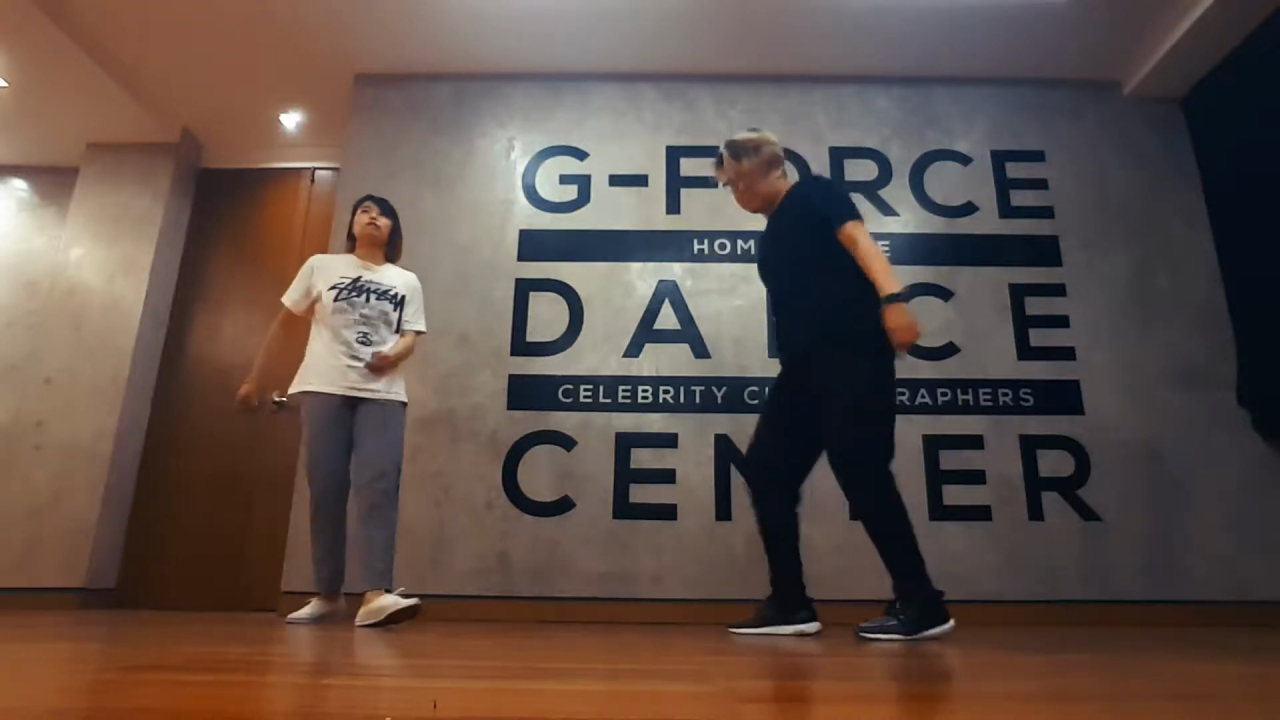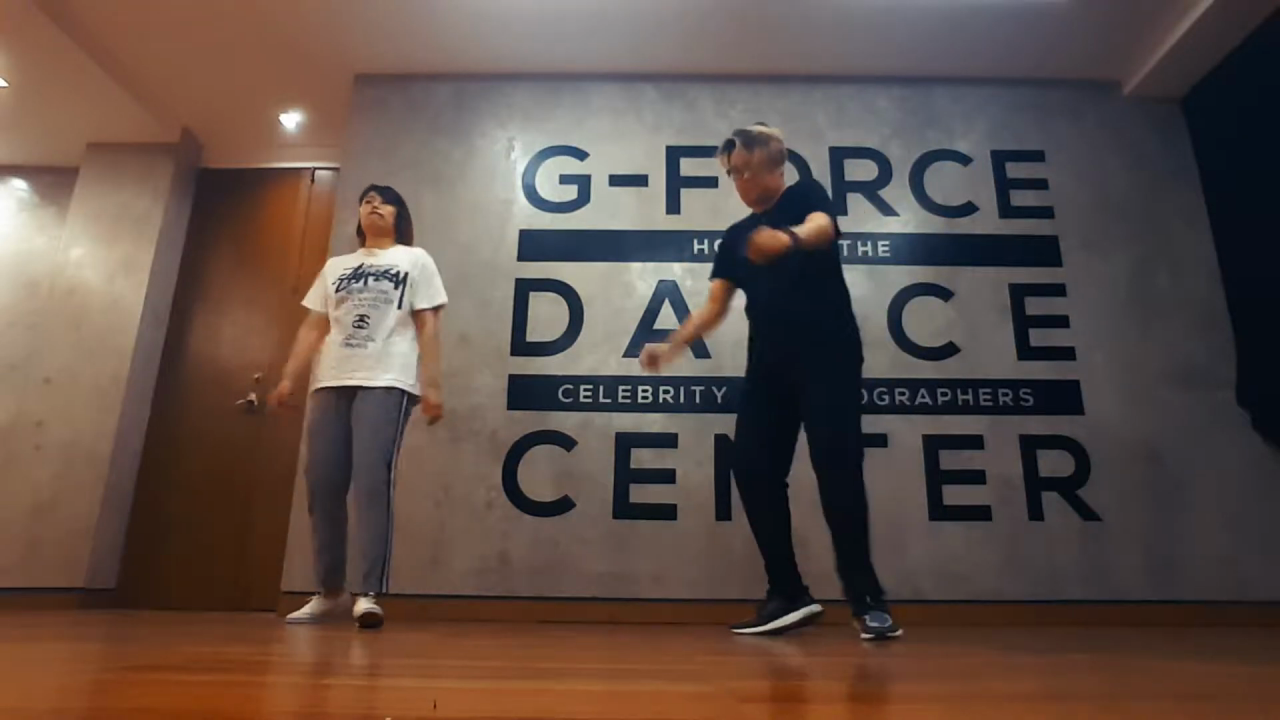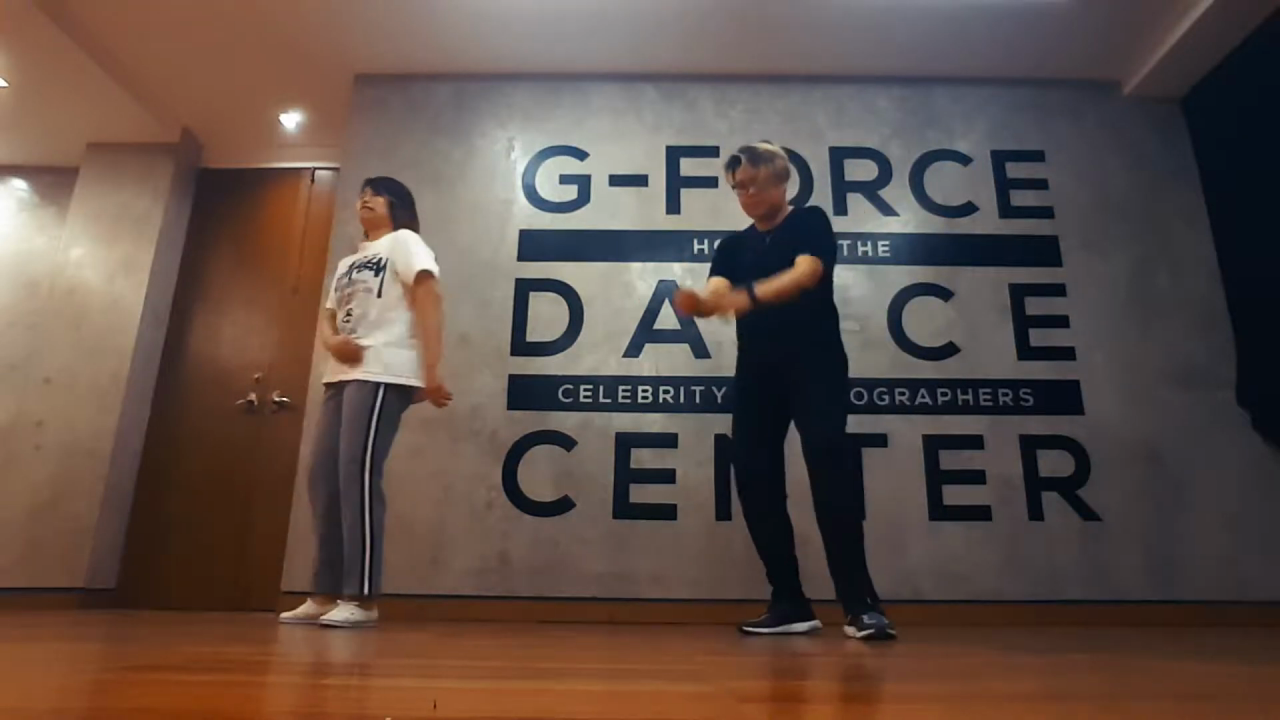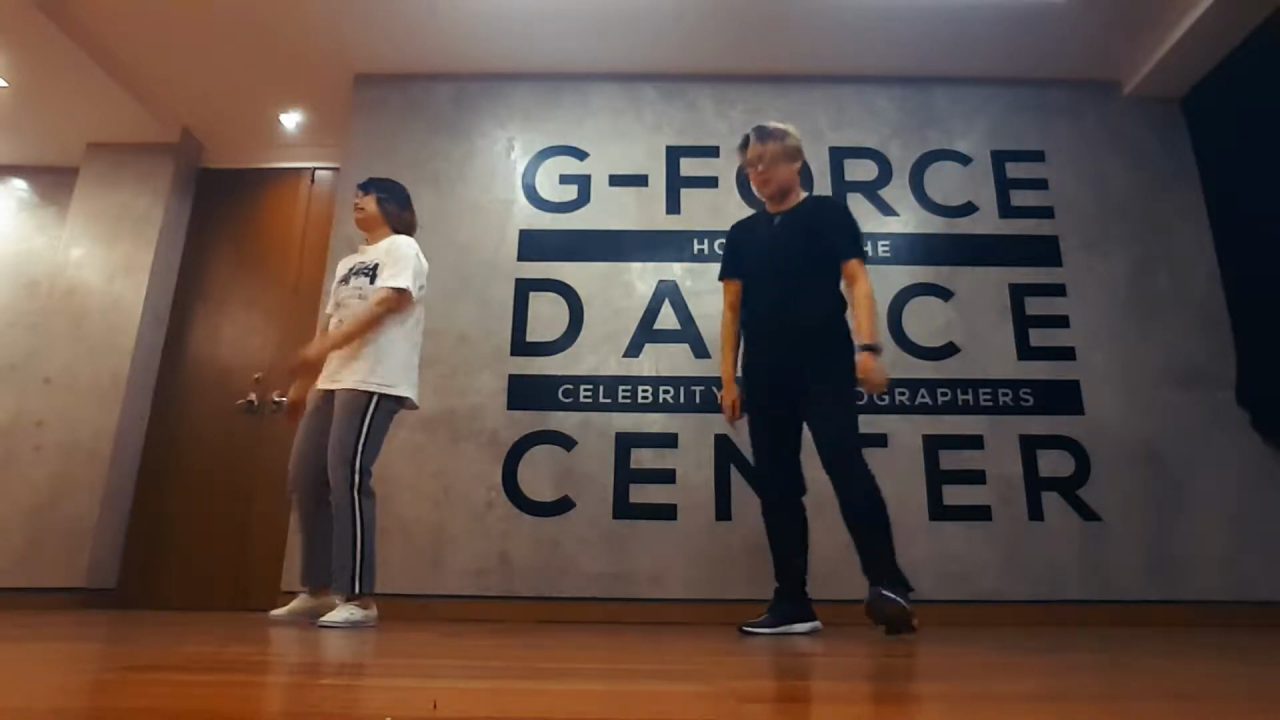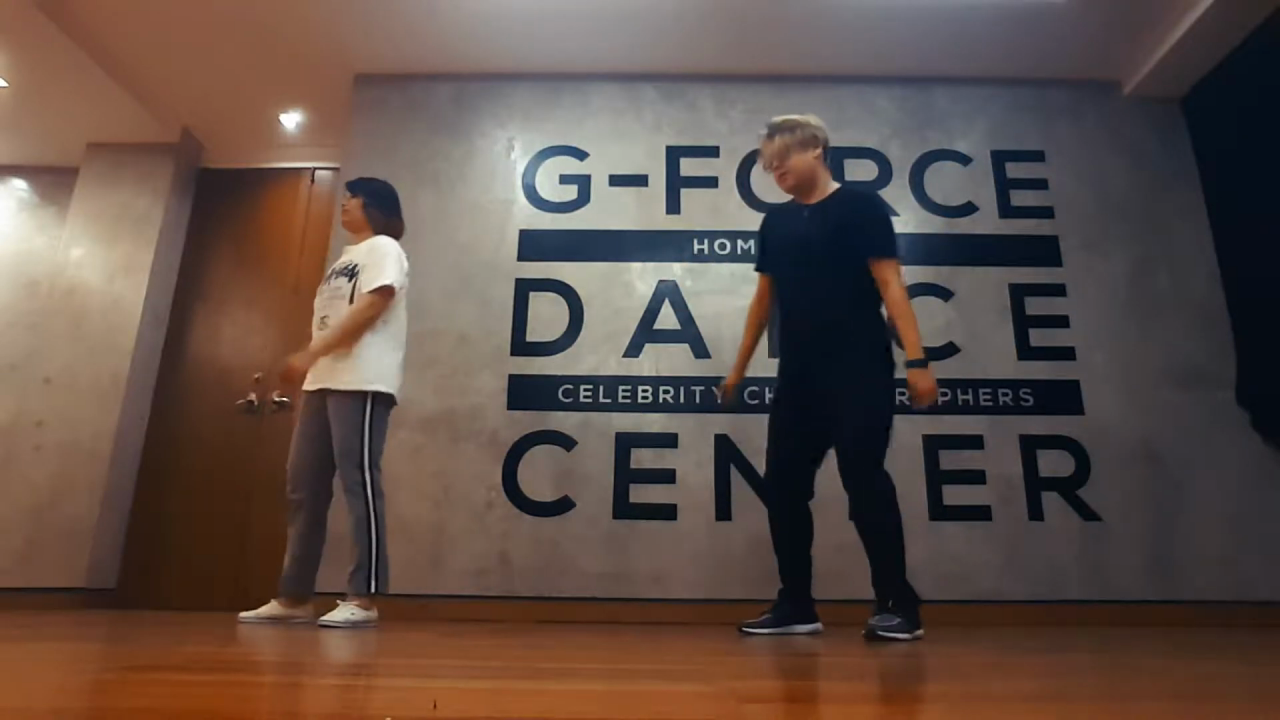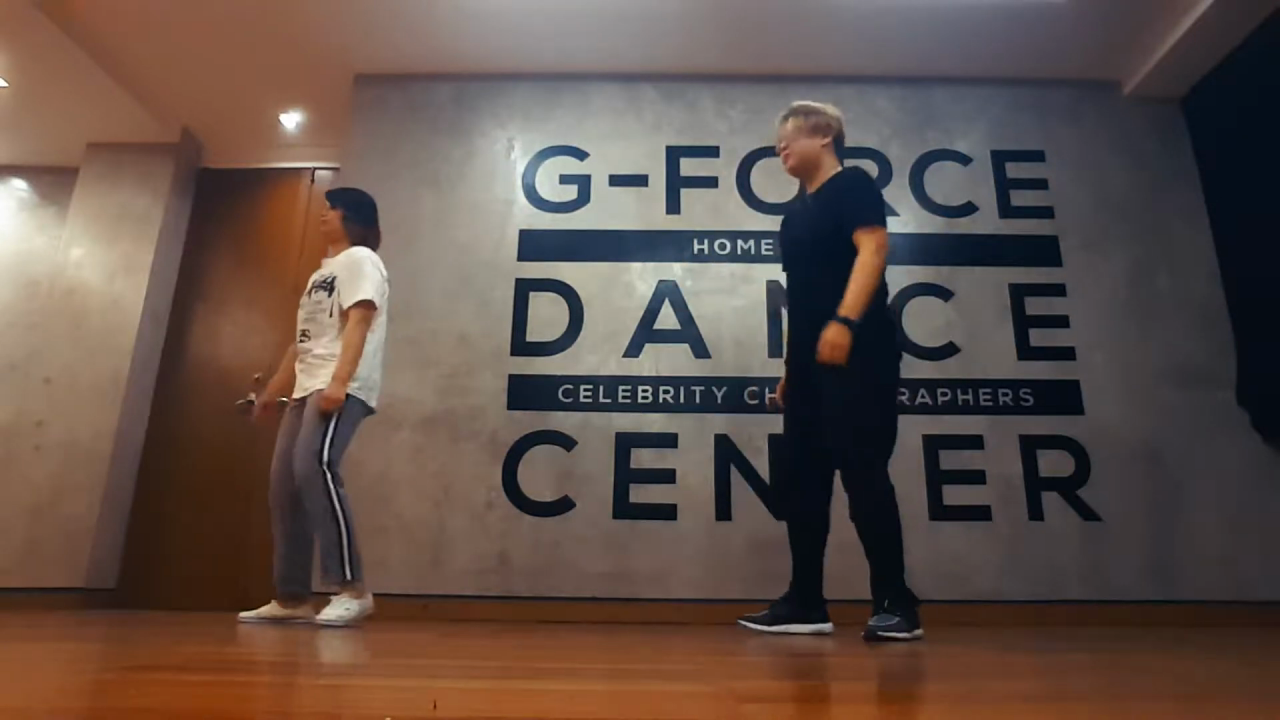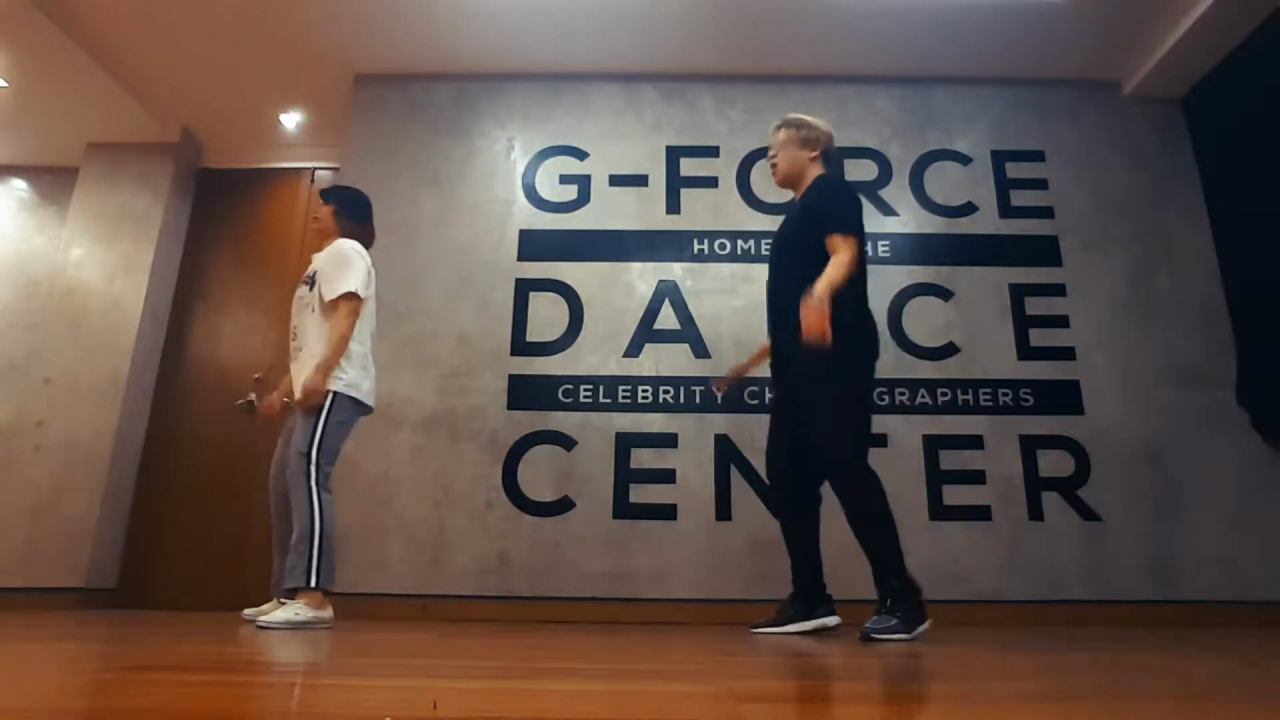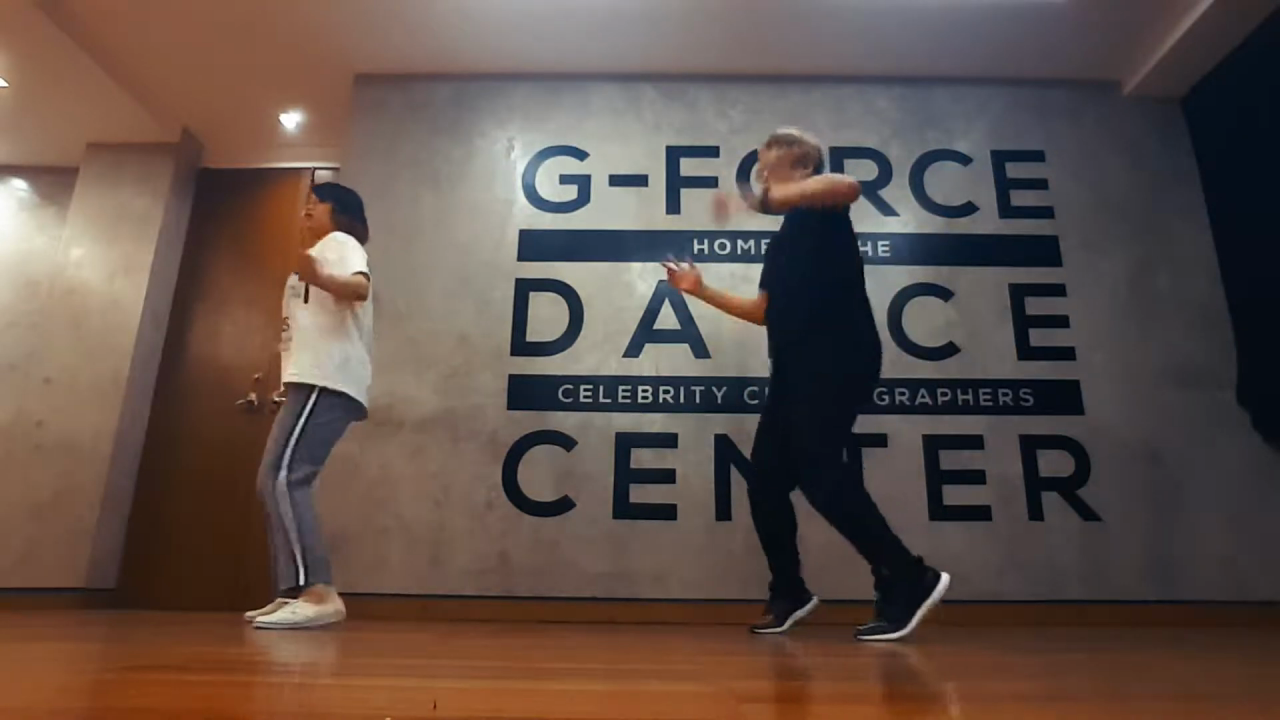
dt=0.3s
person 1, frame 1
left shoulder: (813, 196)
right shoulder: (770, 239)
left elbow: (859, 241)
left wrist: (891, 297)
left hip: (850, 355)
right hip: (802, 367)
left knee: (859, 469)
right knee: (766, 469)
left ankle: (921, 603)
right ankle: (790, 602)
person 1, frame 2
left shoulder: (806, 196)
right shoulder: (738, 235)
left elbow: (823, 229)
right elbow: (715, 305)
left wrist: (788, 239)
right wrist: (673, 345)
left hip: (827, 352)
right hip: (769, 363)
left knee: (836, 464)
right knee: (754, 469)
left ankle: (866, 597)
right ankle: (787, 593)
person 1, frame 3
left shoulder: (810, 222)
right shoulder: (736, 246)
left elbow: (806, 273)
right elbow: (715, 295)
left wrist: (750, 295)
right wrist: (693, 301)
left hip: (815, 366)
right hip: (756, 374)
left knee: (829, 469)
right knee: (755, 482)
left ankle: (860, 601)
right ankle: (790, 602)
person 1, frame 4
left shoulder: (827, 213)
right shoulder: (743, 233)
left elbow: (855, 281)
right elbow: (733, 307)
left wrist: (867, 347)
right wrist: (728, 377)
left hip: (825, 362)
right hip: (765, 372)
left knee: (842, 460)
right knee: (776, 483)
left ankle: (888, 584)
right ankle: (793, 603)
person 1, frame 5
left shoulder: (858, 206)
right shoulder: (775, 223)
left elbow: (889, 283)
right elbow: (765, 298)
left wrist: (916, 359)
right wrist: (739, 367)
left hip: (858, 363)
right hip: (799, 371)
left knee: (862, 474)
right knee: (783, 483)
left ankle: (897, 603)
right ankle: (796, 604)
person 1, frame 6
left shoulder: (852, 185)
right shoulder: (798, 211)
left elbow: (874, 249)
left wrist: (845, 321)
right wrist: (792, 366)
left hip: (857, 351)
right hip: (811, 358)
left knee: (862, 470)
right knee: (801, 476)
left ankle: (895, 604)
right ankle: (806, 601)
person 1, frame 7
left shoulder: (830, 191)
right shoulder: (797, 215)
left elbow: (845, 254)
left wrist: (821, 290)
right wrist: (753, 360)
left hip: (835, 354)
right hip: (796, 362)
left knee: (844, 467)
right knee: (788, 476)
left ankle: (901, 598)
right ankle: (810, 599)
person 1, frame 8
left shoulder: (820, 213)
right shoulder: (785, 238)
left elbow: (847, 187)
right elbow: (762, 311)
left wrist: (775, 195)
right wrist: (698, 289)
left hip: (836, 359)
right hip: (795, 370)
left knee: (818, 467)
right knee: (765, 479)
left ankle: (909, 577)
right ankle: (789, 595)
person 2, frame 1
left shoulder: (407, 282)
right shoulder: (320, 267)
left elbow: (410, 336)
right elbow: (284, 321)
left wrist: (394, 356)
right wrist: (253, 377)
left hip: (381, 393)
right hip: (323, 388)
left knee: (379, 484)
right knee: (325, 489)
left ankle: (376, 594)
right ankle: (328, 593)
person 2, frame 2
left shoulder: (415, 261)
right shoulder: (335, 267)
left elbow: (428, 325)
right elbow: (312, 324)
left wrist: (431, 385)
right wrist: (288, 376)
left hip: (386, 382)
right hip: (332, 381)
left knee: (374, 480)
right knee: (321, 482)
left ankle: (368, 594)
right ankle: (329, 588)
person 2, frame 3
left shoulder: (403, 242)
right shoulder: (346, 263)
left elbow: (428, 297)
right elbow: (329, 319)
left wrist: (432, 366)
right wrist: (331, 340)
left hip: (382, 374)
right hip: (343, 374)
left knee: (357, 473)
right knee: (323, 480)
left ankle: (361, 598)
right ankle: (326, 594)
person 2, frame 4
left shoulder: (401, 247)
right shoulder: (347, 264)
left elbow: (384, 307)
left wrist: (322, 345)
right wrist: (303, 382)
left hip: (375, 381)
right hip: (334, 380)
left knee: (347, 478)
right knee: (305, 478)
left ankle: (360, 598)
right ankle: (319, 589)
person 2, frame 5
left shoulder: (383, 248)
right shoulder: (342, 263)
left elbow: (369, 309)
left wrist: (310, 355)
right wrist: (307, 373)
left hip: (362, 383)
right hip: (324, 383)
left knee: (358, 479)
right knee: (304, 486)
left ankle: (363, 598)
right ankle: (294, 597)
person 2, frame 6
left shoulder: (360, 260)
right shoulder: (323, 271)
left elbow: (358, 322)
left wrist: (339, 382)
right wrist: (273, 390)
left hip: (342, 388)
right hip: (308, 390)
left knee: (316, 468)
right knee: (284, 484)
left ankle: (352, 588)
right ankle: (292, 597)
person 2, frame 7
left shoulder: (346, 251)
right shoulder: (324, 261)
left elbow: (346, 314)
left wrist: (322, 373)
right wrist: (282, 390)
left hip: (337, 386)
right hip: (312, 387)
left knee: (307, 471)
right knee: (283, 481)
left ankle: (313, 597)
right ankle: (290, 594)
person 2, frame 8
left shoulder: (339, 244)
right shoulder: (321, 253)
left elbow: (359, 287)
left wrist: (317, 275)
left hip: (326, 381)
right hip: (316, 382)
left knee: (282, 477)
right knee: (278, 479)
left ankle: (320, 595)
right ankle: (296, 592)
